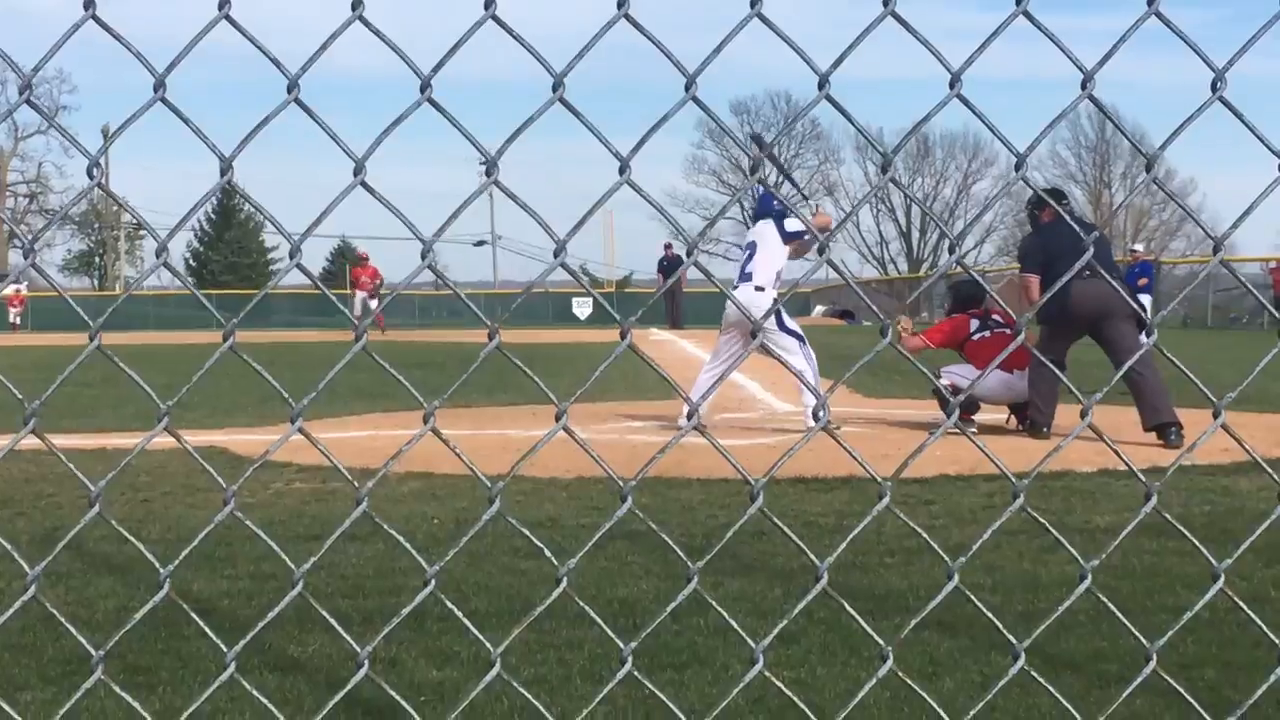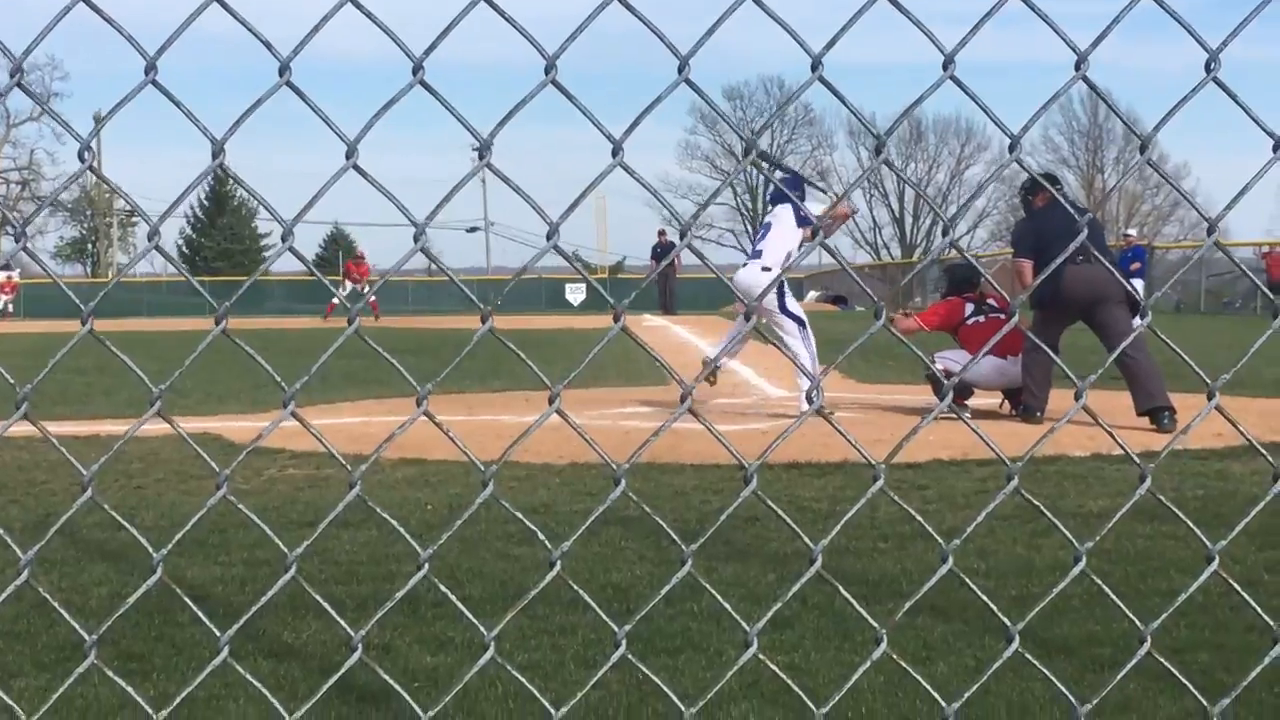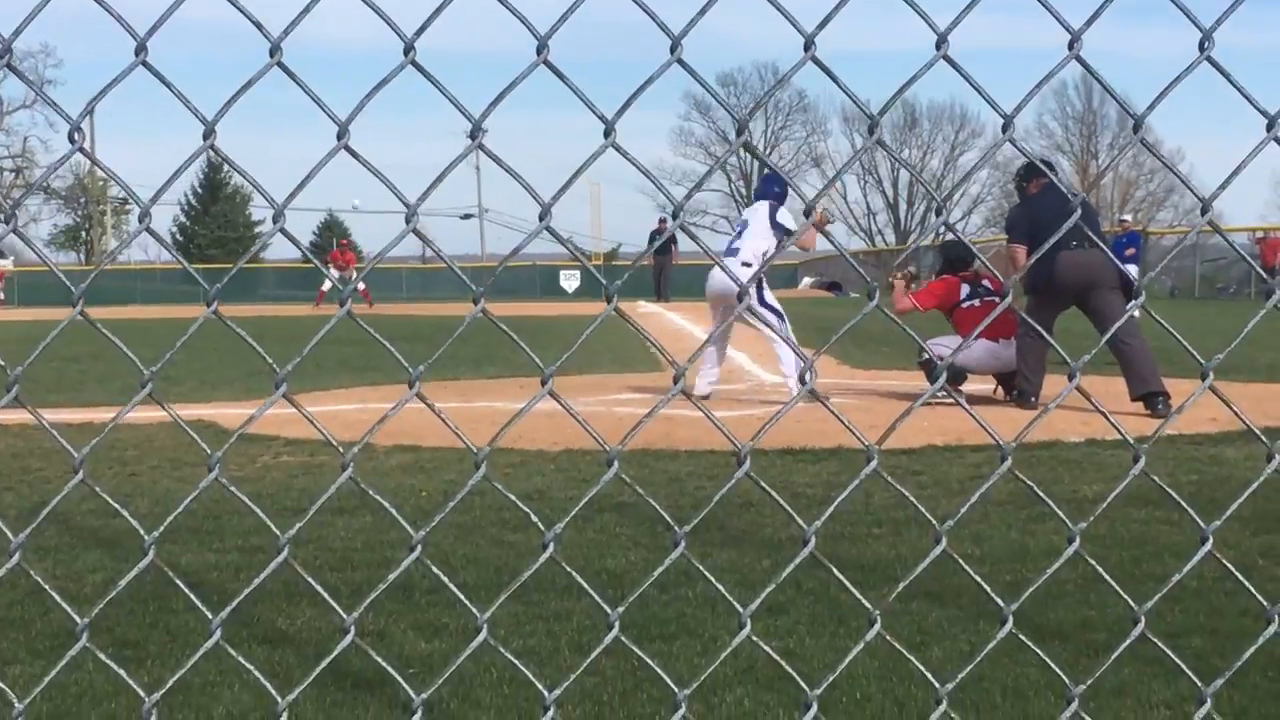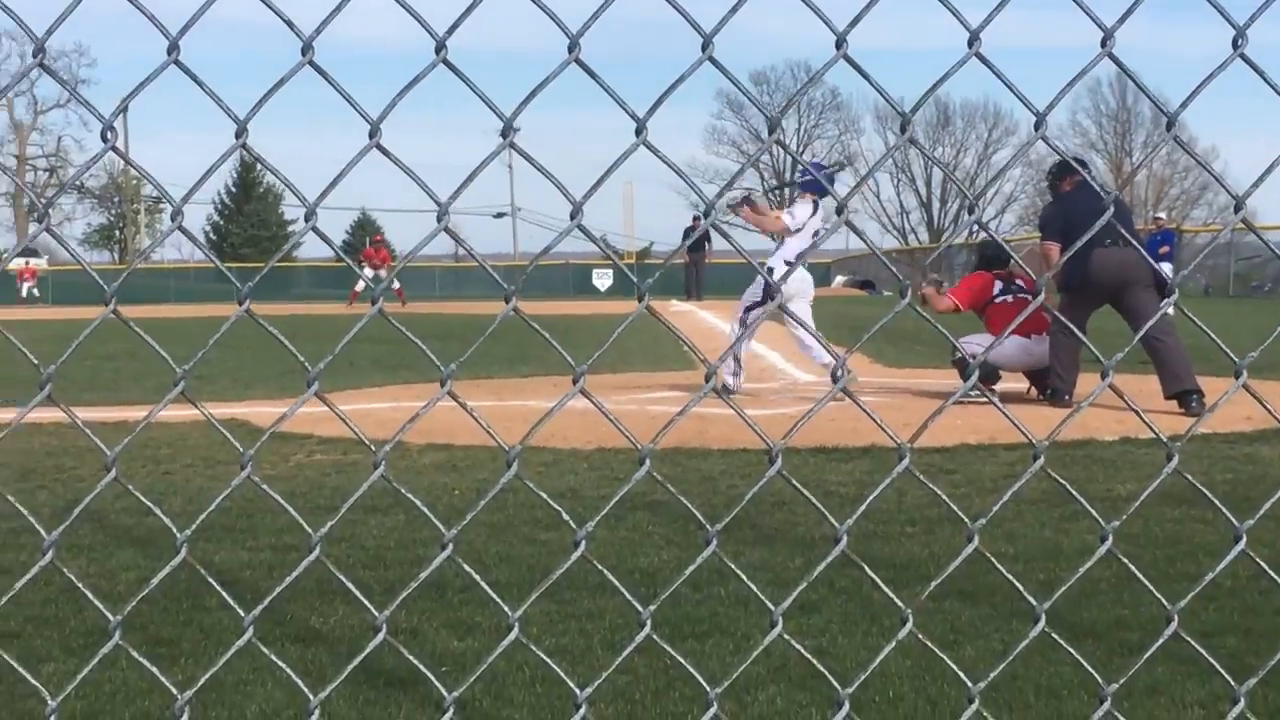
dt=0.4s
person 1, frame 1
left shoulder: (1036, 238)
right shoulder: (1092, 230)
left elbow: (1030, 283)
left wrist: (1042, 310)
left hip: (1072, 297)
right hip: (1112, 294)
left knee: (1045, 359)
right knee: (1136, 359)
left ankle: (1039, 423)
right ankle: (1168, 427)
person 1, frame 2
left shoulder: (1029, 223)
right shoulder: (1085, 215)
left elbow: (1023, 268)
left wrist: (1035, 295)
left hip: (1065, 281)
right hip: (1105, 278)
left knee: (1039, 344)
right knee: (1128, 344)
left ankle: (1032, 408)
right ankle: (1161, 411)
person 1, frame 3
left shoulder: (1023, 209)
right shoulder: (1081, 202)
left elbow: (1017, 254)
left wrist: (1028, 281)
left hip: (1059, 266)
right hip: (1100, 263)
left knee: (1031, 329)
right knee: (1123, 330)
left ankle: (1027, 394)
right ankle: (1155, 397)
person 1, frame 4
left shoulder: (1057, 207)
right shoulder: (1115, 200)
left elbow: (1051, 251)
left wrist: (1062, 280)
left hip: (1092, 265)
right hip: (1133, 262)
left knee: (1065, 326)
right knee: (1158, 328)
left ankle: (1060, 392)
right ankle: (1189, 395)
person 2, frame 1
left shoulder: (754, 232)
right shoulder: (776, 226)
left elbow: (795, 251)
right elbow: (825, 221)
left wrist: (816, 234)
right wrist: (818, 217)
left hip: (735, 302)
right hip: (760, 301)
left knee: (717, 363)
right knee: (802, 357)
left ankle: (689, 416)
right ankle: (816, 416)
person 2, frame 2
left shoulder: (774, 215)
right shoulder: (791, 211)
left elbow: (816, 234)
right elbow: (838, 210)
left wrist: (841, 218)
right wrist: (841, 210)
left hip: (744, 277)
right hip: (766, 280)
left knee: (746, 321)
right knee: (800, 339)
left ankle: (715, 360)
right ankle: (810, 402)
person 2, frame 3
left shoulder: (750, 211)
right shoulder: (776, 212)
right elbow: (806, 244)
left wrist: (815, 226)
right wrist: (815, 226)
left hip: (717, 276)
right hip: (745, 276)
left knee: (719, 332)
right knee: (779, 330)
left ankle: (702, 387)
right ankle: (800, 386)
person 2, frame 4
left shoulder: (807, 206)
right shoulder: (811, 207)
left elbow: (771, 227)
right elbow: (776, 219)
left wrist: (743, 212)
right wrist: (752, 206)
left hip: (777, 275)
right hip: (801, 279)
left knee: (745, 324)
right knee: (805, 332)
left ankle: (731, 382)
right ankle: (835, 369)
person 3, frame 1
left shoulder: (955, 323)
right shoulder: (1001, 315)
left elbow: (910, 346)
left wrist: (905, 335)
left hip: (998, 384)
right hip: (1030, 385)
left knee: (944, 376)
left ankle: (963, 420)
right ankle: (1028, 417)
person 3, frame 2
left shoulder: (950, 305)
right shoulder: (997, 300)
left elbow: (904, 327)
left wrist: (898, 318)
left hip: (991, 370)
right hip: (1023, 371)
left knee: (937, 362)
left ankle: (956, 405)
right ankle: (1021, 402)
person 3, frame 3
left shoulder: (944, 284)
right shoulder: (991, 280)
left elbow: (900, 306)
left wrist: (899, 283)
left hip: (985, 353)
right hip: (1015, 354)
left knee: (930, 349)
left ankle: (949, 389)
right ankle: (1015, 387)
person 3, frame 4
left shoulder: (977, 280)
right shoulder: (1024, 280)
left elbow: (942, 306)
left wrist: (929, 292)
left hip: (1018, 348)
right hip: (1047, 348)
left knee: (962, 347)
left ankle: (982, 388)
right ankle: (1049, 388)
